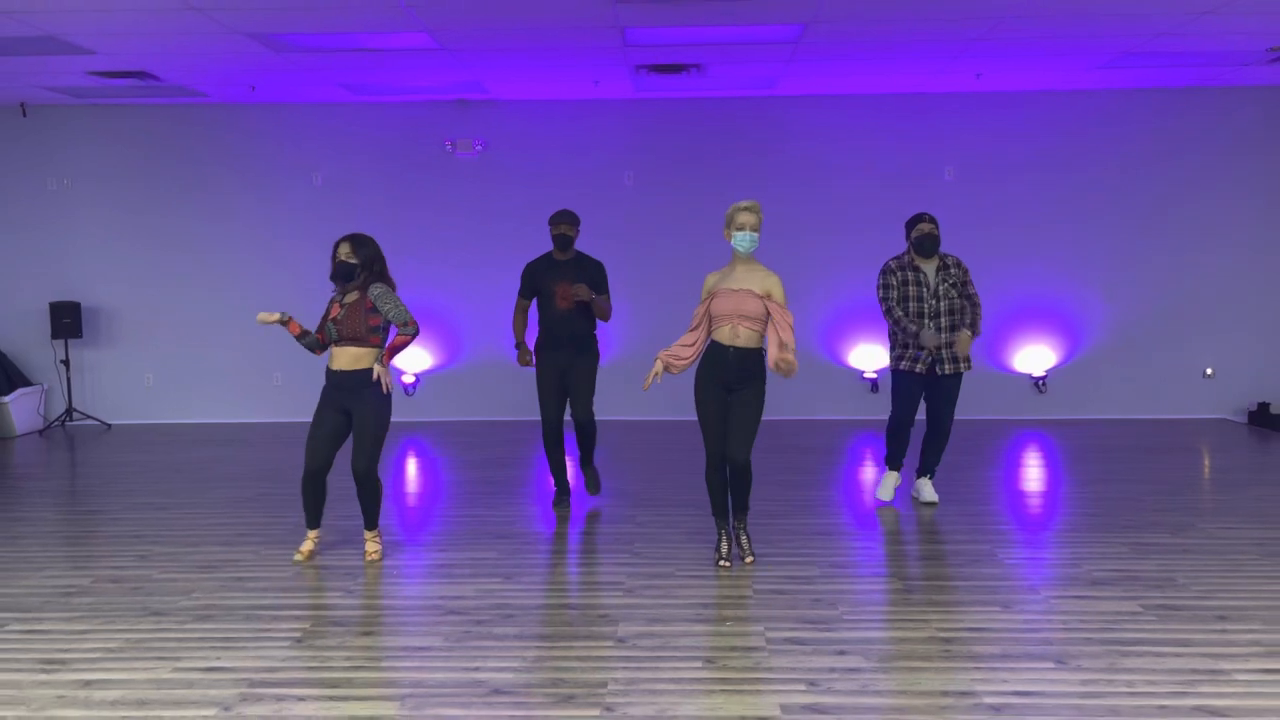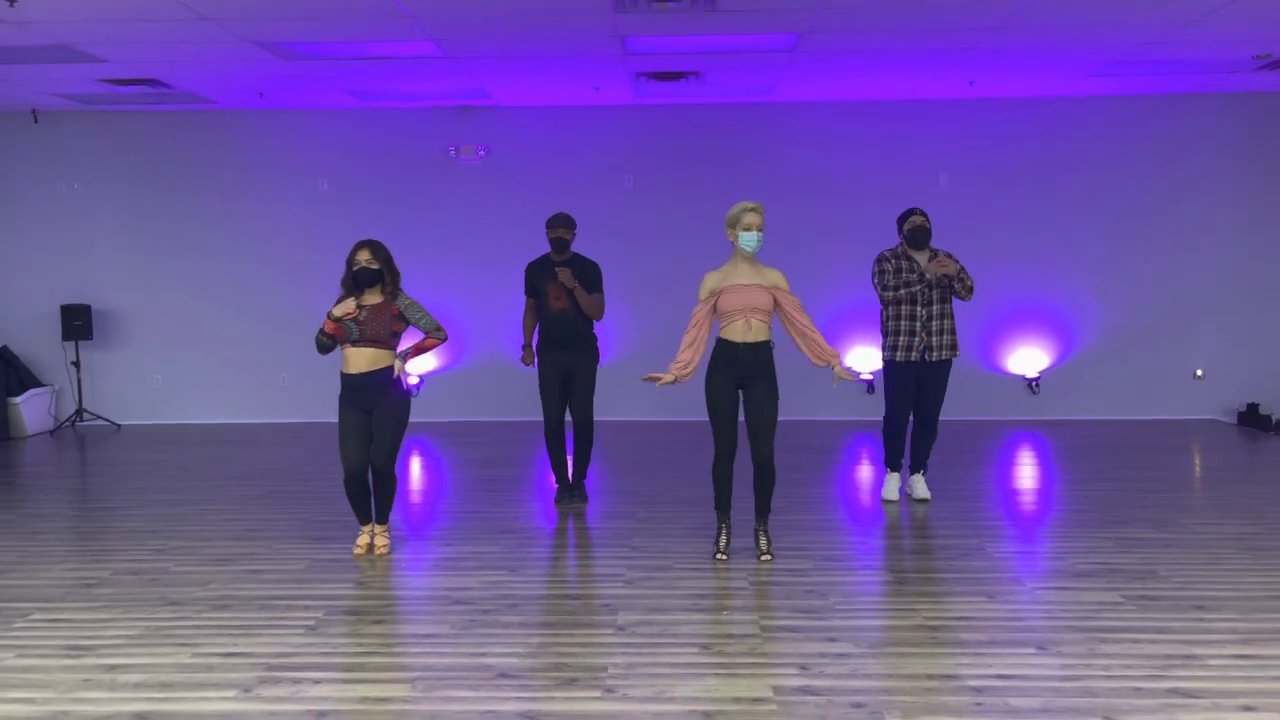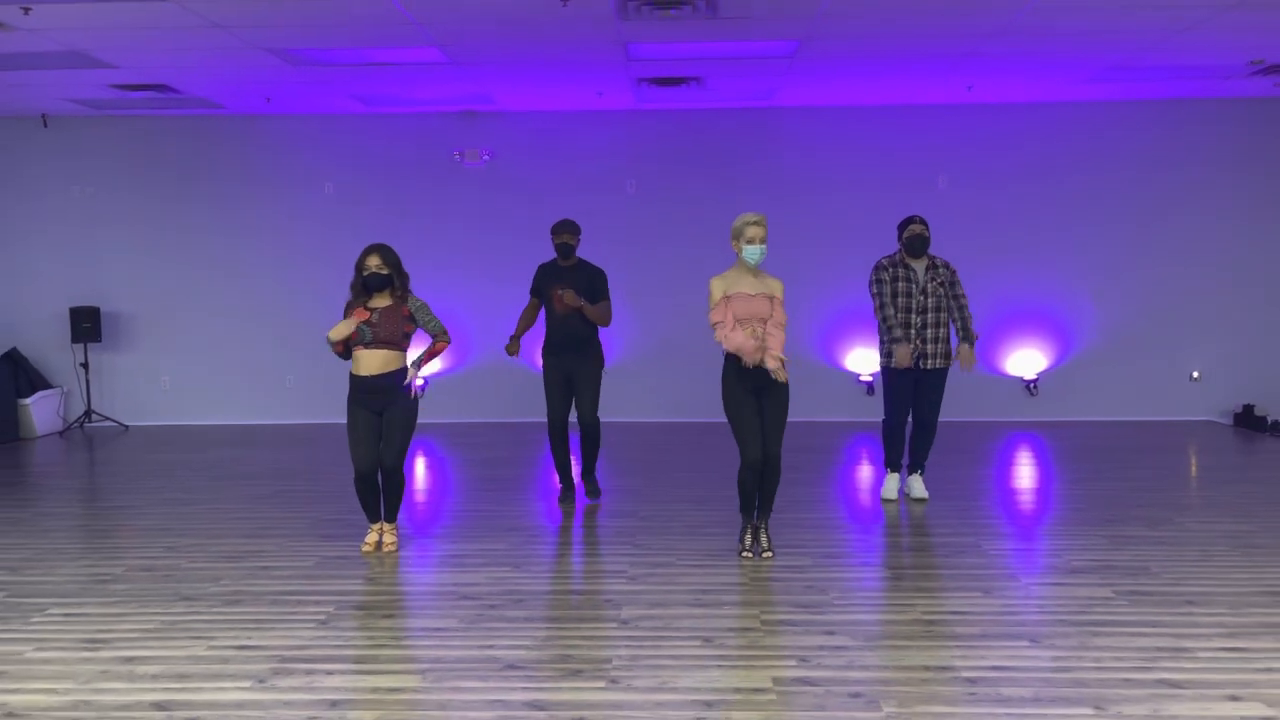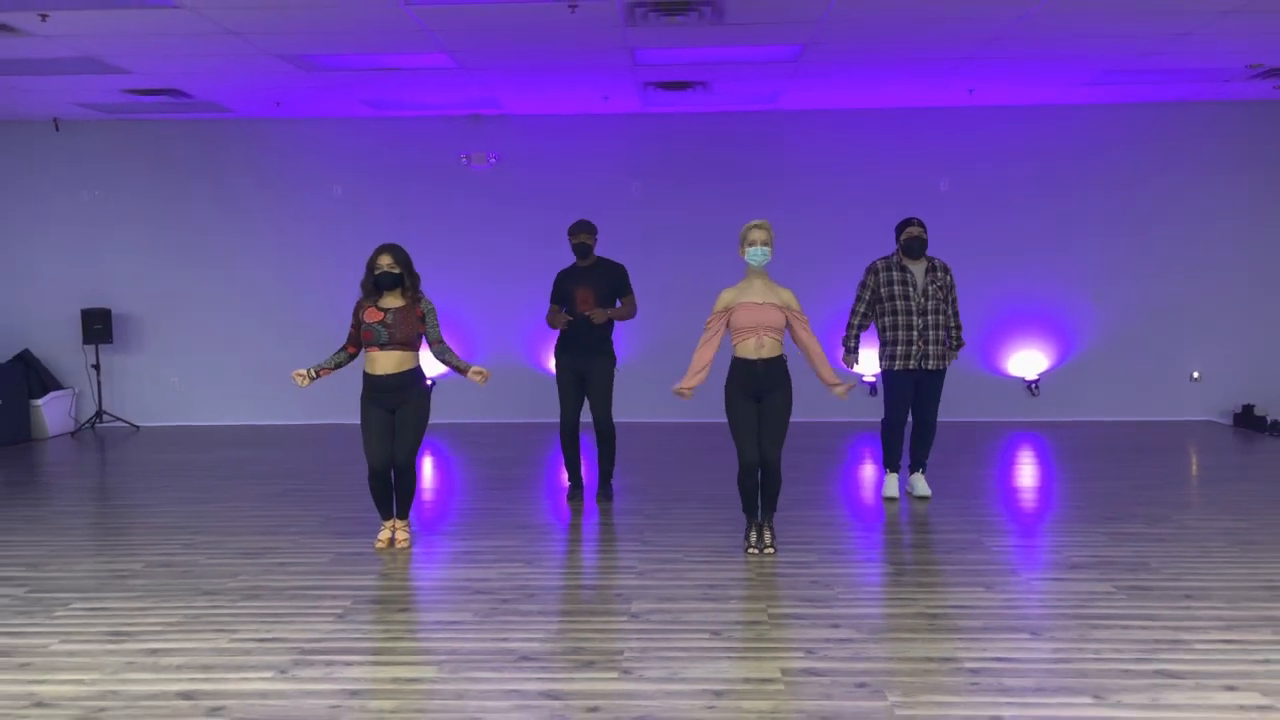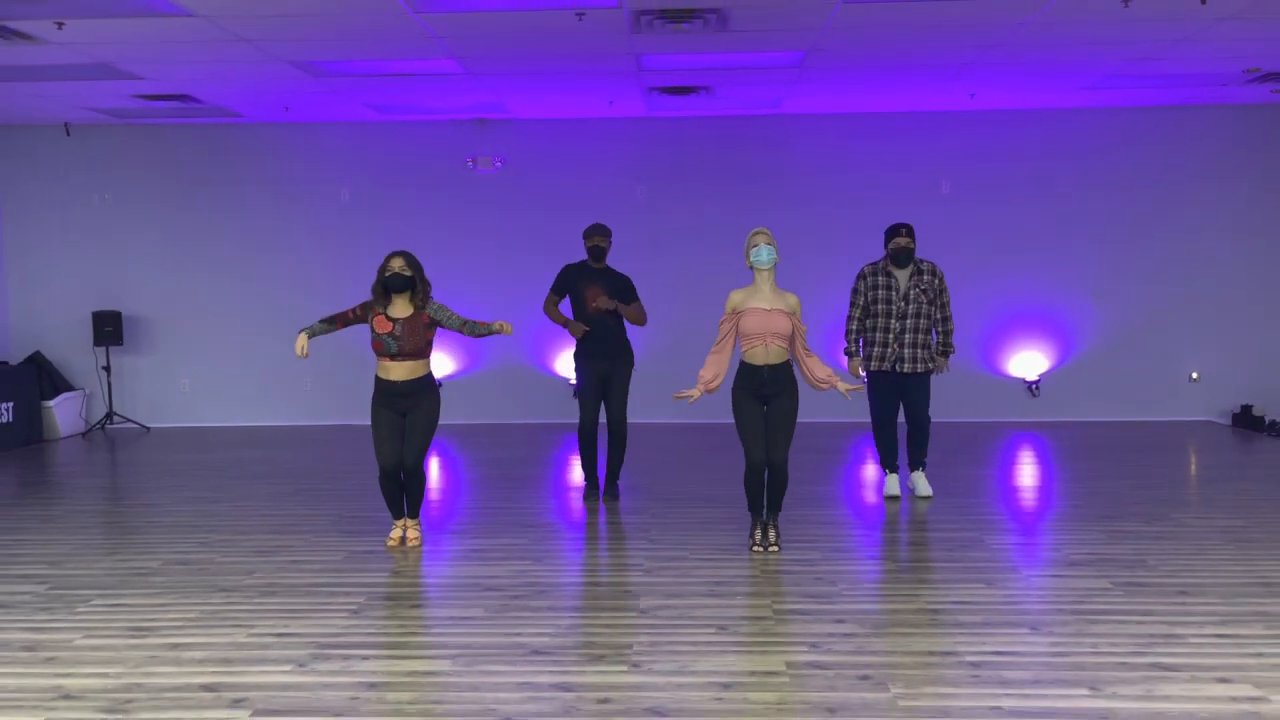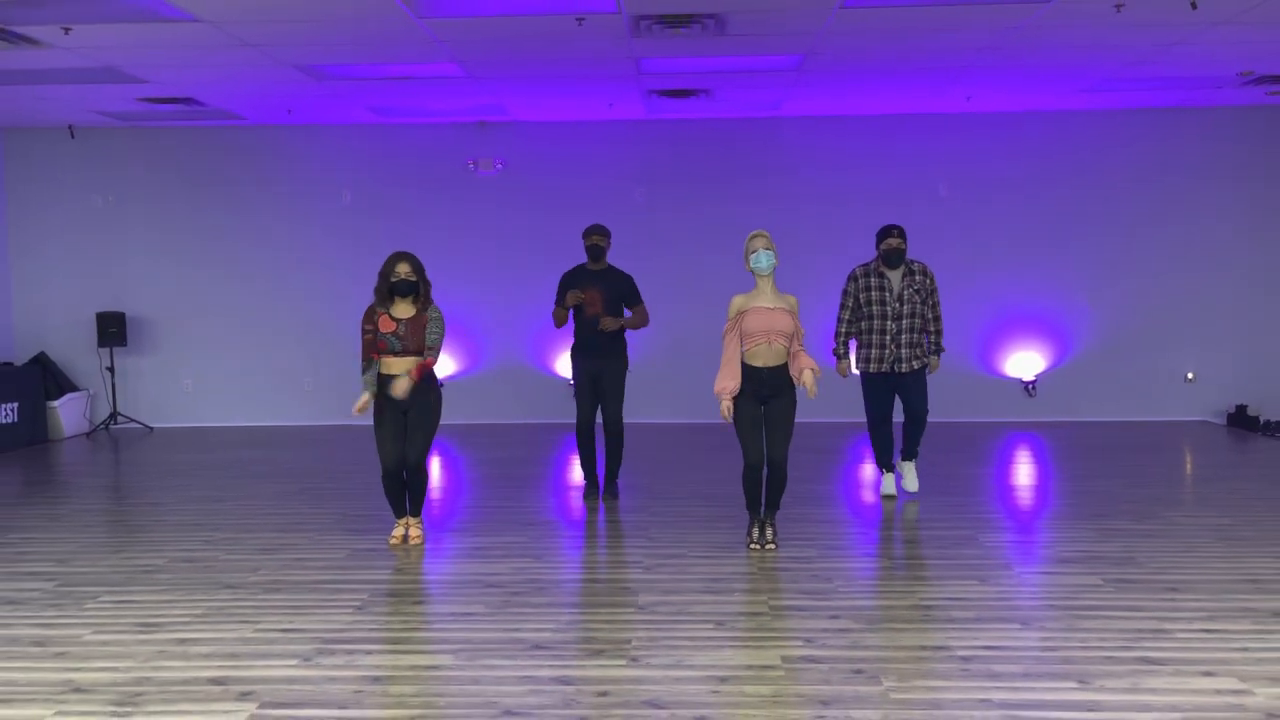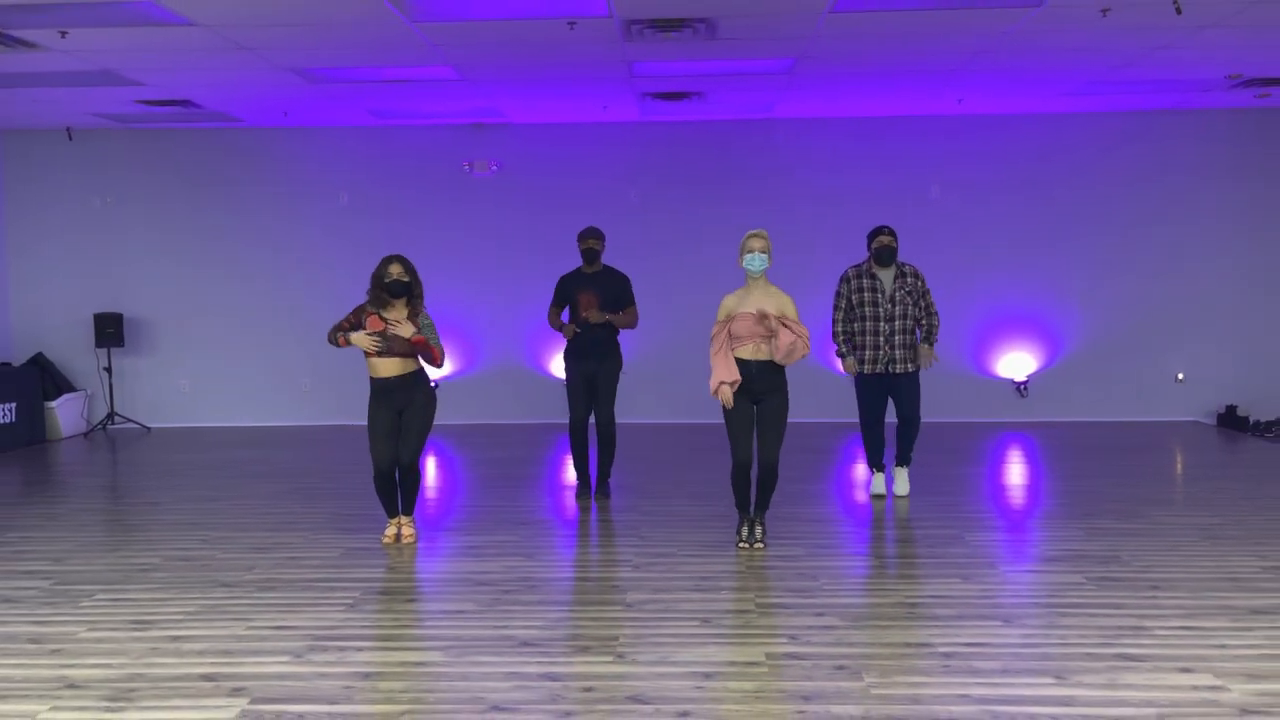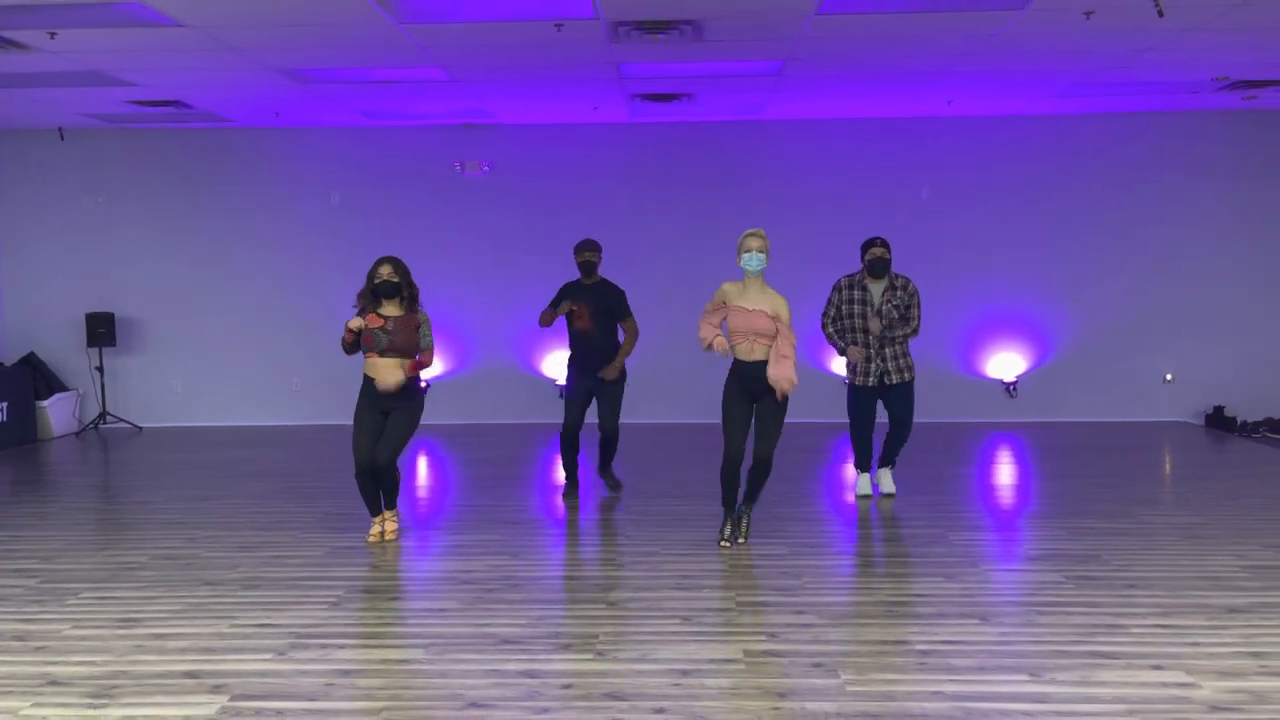
dt=0.4s
person 1, frame 1
left shoulder: (770, 281)
right shoulder: (712, 280)
left elbow: (781, 330)
right elbow: (698, 331)
left wrist: (782, 360)
right wrist: (665, 362)
left hip: (749, 371)
right hip: (713, 369)
left knee: (739, 456)
right knee: (715, 455)
left ankle: (740, 525)
right ankle: (723, 531)
person 1, frame 2
left shoulder: (774, 277)
right shoulder: (713, 280)
left elbow: (799, 321)
right elbow: (697, 329)
left wrist: (831, 360)
right wrist: (677, 371)
left hip: (761, 364)
right hip: (724, 363)
left knee: (764, 453)
right knee: (725, 450)
left ankle: (761, 528)
right ankle: (723, 526)
person 1, frame 3
left shoulder: (774, 285)
right shoulder: (720, 283)
left elbow: (777, 330)
right elbow: (725, 329)
left wrist: (774, 358)
right wrist: (749, 349)
left hip: (771, 374)
right hip: (738, 372)
left knee: (772, 454)
right knee: (752, 456)
left ankle: (763, 525)
right ankle: (747, 525)
person 1, frame 4
left shoulder: (785, 296)
right shoulder: (728, 297)
left elbow: (806, 340)
right elbow: (709, 342)
left wrist: (831, 380)
right wrist: (689, 381)
left hip: (776, 379)
right hip: (741, 381)
left knee: (771, 458)
right knee: (749, 459)
left ankle: (768, 523)
right ankle: (751, 525)
person 1, frame 5
left shoulder: (791, 301)
right shoulder: (737, 298)
left elbow: (801, 350)
right elbow: (723, 346)
left wrist: (832, 380)
right wrist: (703, 385)
left hip: (782, 384)
right hip: (748, 384)
left knee: (778, 460)
right knee: (755, 459)
left ankle: (772, 522)
right ankle: (756, 523)
person 1, frame 6
left shoulder: (791, 302)
right shoulder: (739, 302)
left elbow: (797, 346)
right elbow: (730, 349)
left wrist: (807, 369)
right wrist: (725, 392)
left hip: (781, 387)
right hip: (748, 385)
left knee: (778, 459)
right knee: (754, 459)
left ankle: (770, 520)
right ankle: (754, 521)
person 1, frame 7
left shoulder: (783, 300)
right shoulder: (729, 302)
left elbow: (801, 346)
right elbow: (718, 347)
left wrist: (776, 328)
right wrist: (721, 382)
left hip: (772, 382)
right hip: (739, 381)
left knee: (769, 460)
right knee: (741, 459)
left ankle: (760, 519)
right ankle: (743, 519)
person 1, frame 8
left shoulder: (777, 301)
right shoulder: (726, 291)
left elbow: (785, 347)
right elbow: (708, 320)
left wrist: (782, 379)
right wrist: (714, 338)
left hip: (767, 381)
right hip: (739, 379)
left knee: (763, 455)
right knee: (732, 455)
left ankle: (746, 507)
right ankle: (729, 517)
person 2, frame 1
left shoulder: (377, 292)
right shoulder: (336, 300)
left elbow: (409, 328)
right elbow: (318, 345)
left wrist: (384, 359)
right wrist: (285, 321)
left hip: (367, 389)
right hip: (334, 389)
left knee: (364, 467)
right knee: (314, 466)
left ankle: (372, 534)
right ankle: (313, 534)
person 2, frame 2
left shoulder: (399, 302)
right shoulder: (346, 303)
left elbow: (438, 334)
right elbow: (322, 347)
left wrist: (404, 356)
right wrist: (333, 316)
left hip: (387, 389)
right hip: (352, 393)
left knee: (382, 464)
right knee: (353, 468)
left ankle: (382, 528)
right ankle: (365, 527)
person 2, frame 3
left shoulder: (410, 304)
right shoulder: (354, 306)
left elbow: (442, 338)
right elbow: (344, 352)
left wrist: (415, 366)
right wrist: (334, 339)
left hip: (397, 391)
right hip: (361, 393)
left knee: (391, 464)
right knee: (363, 467)
left ankle: (391, 525)
right ankle: (374, 525)
person 2, frame 4
left shoulder: (421, 306)
right shoulder: (364, 306)
left elbow: (438, 347)
right elbow: (350, 349)
left wrist: (466, 369)
right wrist: (315, 371)
left hip: (411, 390)
right hip: (374, 392)
left knee: (404, 461)
right knee: (377, 463)
left ankle: (403, 523)
right ankle: (387, 522)
person 2, frame 5
left shoulder: (429, 310)
right shoulder: (372, 310)
left elbow: (463, 325)
right elbow: (337, 322)
left wrist: (492, 327)
right wrist: (306, 333)
left hip: (423, 395)
right hip: (385, 397)
left knee: (412, 463)
right knee: (388, 465)
left ankle: (413, 522)
right ankle: (398, 522)
person 2, frame 6
left shoulder: (430, 313)
right shoulder: (375, 313)
left elbow: (431, 355)
right elbow: (369, 357)
left wrist: (409, 377)
right wrist: (368, 391)
left hip: (423, 392)
right hip: (388, 394)
left knee: (414, 460)
right knee: (390, 463)
left ankle: (415, 520)
right ankle: (400, 520)
person 2, frame 7
left shoulder: (419, 318)
right shoulder: (366, 312)
left elbow: (437, 360)
right elbow: (333, 334)
left wrist: (416, 336)
right wrist: (350, 337)
left hip: (416, 392)
right hip: (381, 396)
left knee: (408, 460)
right knee: (383, 464)
left ankle: (408, 519)
right ankle: (392, 519)
person 2, frame 8
left shoulder: (416, 316)
right shoulder: (366, 314)
left elbow: (427, 357)
right elbow: (348, 349)
left wrist: (404, 372)
right wrist: (351, 328)
left hip: (405, 398)
right hip: (370, 397)
left knee: (385, 459)
right knee: (363, 462)
left ankle: (391, 513)
right ankle: (376, 518)
person 3, frame 1
left shoulder: (593, 267)
right shoulder: (535, 268)
left elbow: (606, 314)
right elbow: (521, 309)
left wrist: (590, 296)
right wrist: (521, 345)
left hip: (583, 353)
right hip: (548, 354)
left knee: (582, 414)
right knee: (551, 421)
left ankle: (587, 463)
right ankle: (561, 486)
person 3, frame 2
left shoulder: (588, 268)
right shoulder: (535, 269)
left elbow: (597, 313)
left wrist: (574, 285)
right wrist: (527, 345)
left hip: (583, 353)
right hip: (549, 354)
left knee: (582, 418)
right knee: (553, 420)
left ankle: (579, 481)
right ankle: (562, 483)
person 3, frame 3
left shoulder: (593, 274)
right shoulder: (543, 272)
left elbow: (605, 318)
right elbow: (533, 307)
left wrist: (580, 303)
right wrist: (516, 336)
left hip: (587, 358)
right hip: (554, 358)
left knee: (588, 418)
right knee: (556, 421)
left ankle: (589, 475)
right ankle: (566, 483)
person 3, frame 4
left shoulder: (614, 271)
right shoulder: (564, 277)
left elbow: (631, 309)
right elbow: (552, 312)
left wrist: (608, 312)
right wrist: (556, 321)
left hip: (600, 357)
right hip: (567, 357)
left knee: (603, 420)
right knee: (568, 420)
left ankle: (605, 482)
right ankle: (575, 482)
person 3, frame 5
left shoulder: (621, 280)
right shoulder: (571, 273)
left elbow: (641, 318)
right elbow: (548, 306)
left wrist: (616, 306)
right wrist: (569, 324)
left hip: (620, 359)
right hip: (588, 359)
left knee: (617, 421)
right knee: (588, 421)
left ankle: (612, 481)
right ankle: (591, 481)
person 3, frame 6
left shoulder: (622, 280)
right shoulder: (571, 278)
left elbow: (643, 318)
right elbow: (557, 321)
left wrist: (620, 322)
right wrist: (567, 304)
left hip: (613, 359)
right hip: (582, 359)
left knee: (613, 420)
right knee: (585, 420)
left ankle: (612, 480)
right ankle: (590, 480)
person 3, frame 7
left shoulder: (618, 280)
right shoulder: (567, 281)
left elbow: (632, 320)
right elbow: (553, 314)
left wrist: (605, 317)
right wrist: (561, 327)
left hip: (607, 359)
right hip: (576, 359)
left knee: (605, 419)
right knee: (578, 420)
left ankle: (603, 481)
right ankle: (583, 480)
person 3, frame 8
left shoulder: (612, 293)
right shoulder: (567, 290)
left elbow: (631, 331)
right elbow: (542, 322)
left wrist: (617, 364)
right wrist: (557, 310)
left hip: (608, 371)
right hip: (579, 370)
left knee: (609, 426)
right knee: (570, 427)
left ankle: (605, 468)
right ankle: (571, 480)
person 4, frame 1
left shoulder: (956, 267)
right shoulder: (893, 269)
left elbow: (973, 303)
right elbow: (892, 309)
left wrist: (968, 330)
right wrist: (922, 333)
left hip: (949, 361)
right hip: (909, 358)
left knee: (941, 423)
right knee: (901, 418)
left ankle: (924, 478)
right ankle: (892, 471)
person 4, frame 2
left shoulder: (946, 259)
right shoulder: (887, 260)
left elbow: (967, 291)
right elbow: (887, 291)
left wrist: (955, 273)
right wrist: (925, 275)
left hip: (938, 352)
right hip: (899, 352)
left knee: (928, 416)
right knee: (896, 415)
left ankle: (917, 475)
right ankle: (893, 473)
person 4, frame 3
left shoulder: (944, 269)
right shoulder: (884, 268)
left elbow: (959, 306)
right elbow: (884, 308)
left wrist: (966, 341)
right wrist: (898, 342)
left hip: (936, 358)
right hip: (898, 358)
left knee: (927, 419)
right knee: (895, 418)
left ankle: (915, 475)
right ankle: (892, 474)
person 4, frame 4
left shoulder: (942, 270)
right shoulder: (879, 270)
left elbow: (952, 311)
right elbow: (861, 309)
left wrist: (955, 344)
right wrist: (851, 346)
left hip: (934, 360)
right hip: (897, 360)
left knee: (927, 419)
right knee: (895, 418)
left ankle: (917, 473)
right ankle: (891, 473)
person 4, frame 5
left shoulder: (932, 274)
right shoulder: (868, 275)
left elbow: (942, 316)
right elbow: (856, 316)
left wrist: (943, 351)
right wrist: (853, 353)
left hip: (917, 363)
right hip: (878, 362)
left knee: (919, 419)
right knee: (883, 420)
left ankle: (917, 473)
right ankle: (890, 474)
person 4, frame 6
left shoulder: (922, 274)
right shoulder: (859, 276)
left elbow: (933, 315)
right elbow: (846, 317)
left wrist: (935, 351)
right wrist: (842, 354)
left hip: (913, 361)
right hip: (874, 362)
left knee: (917, 413)
right knee: (879, 419)
left ankle: (908, 461)
right ankle: (887, 473)
person 4, frame 7
left shoulder: (913, 276)
right shoulder: (851, 277)
left elbow: (929, 312)
right elbow: (840, 318)
left wrist: (928, 342)
right wrist: (845, 353)
left hip: (906, 363)
right hip: (867, 363)
left knee: (910, 417)
right knee: (871, 420)
left ankle: (902, 468)
right ankle: (877, 473)
person 4, frame 8
left shoulder: (905, 287)
right shoulder: (844, 286)
left elbow: (913, 324)
right elbow: (828, 322)
left wrist: (884, 329)
right wrist: (845, 347)
left hip: (899, 369)
right hip: (862, 371)
left knee: (902, 422)
right knee: (861, 425)
left ankle: (885, 468)
right ankle: (863, 472)
